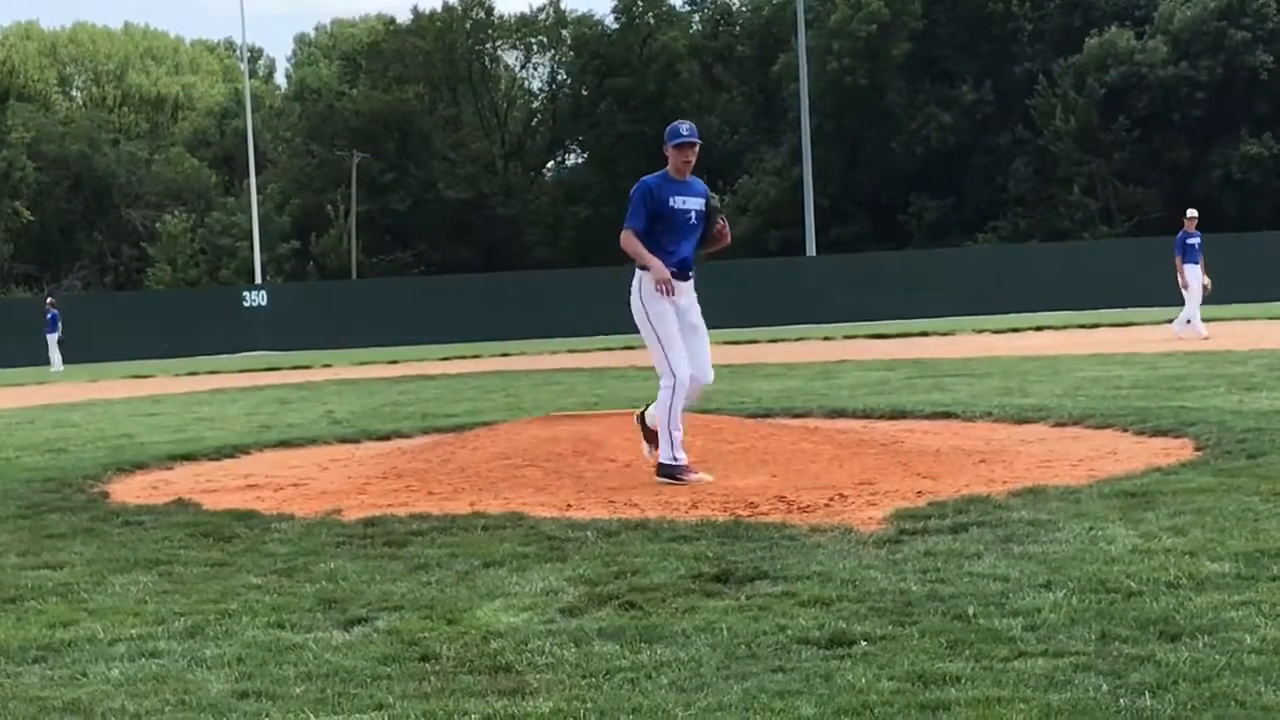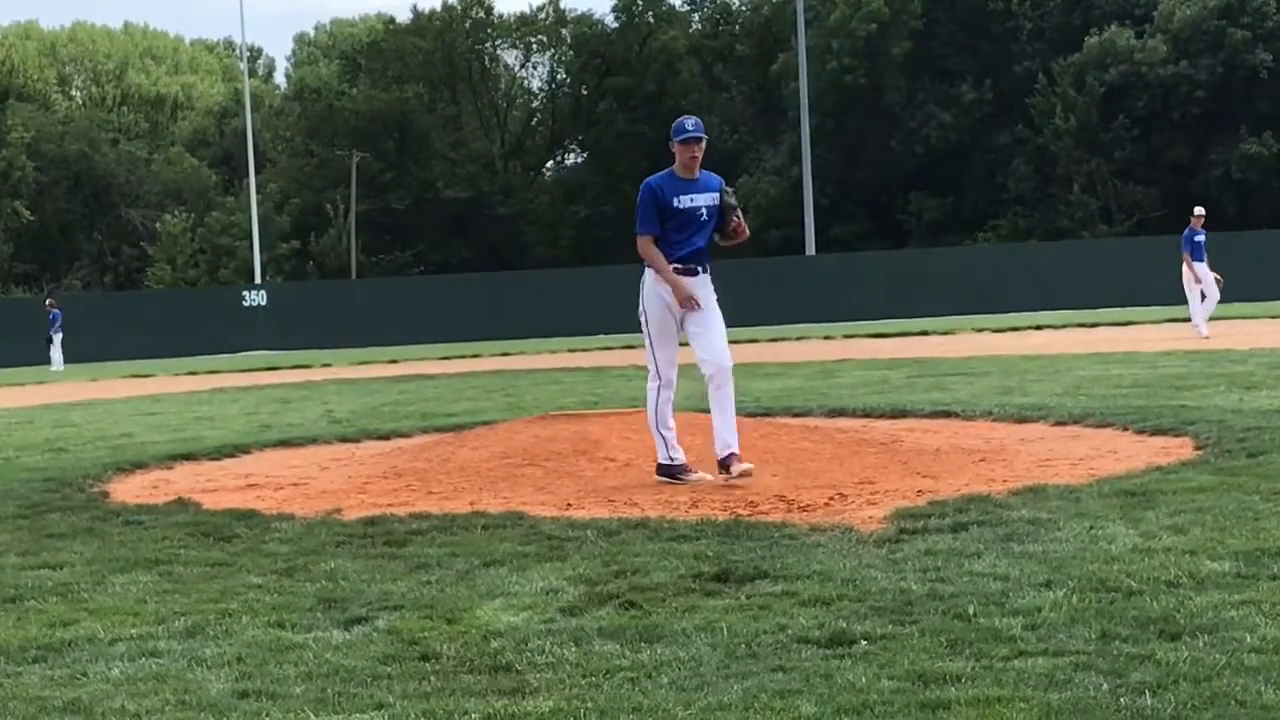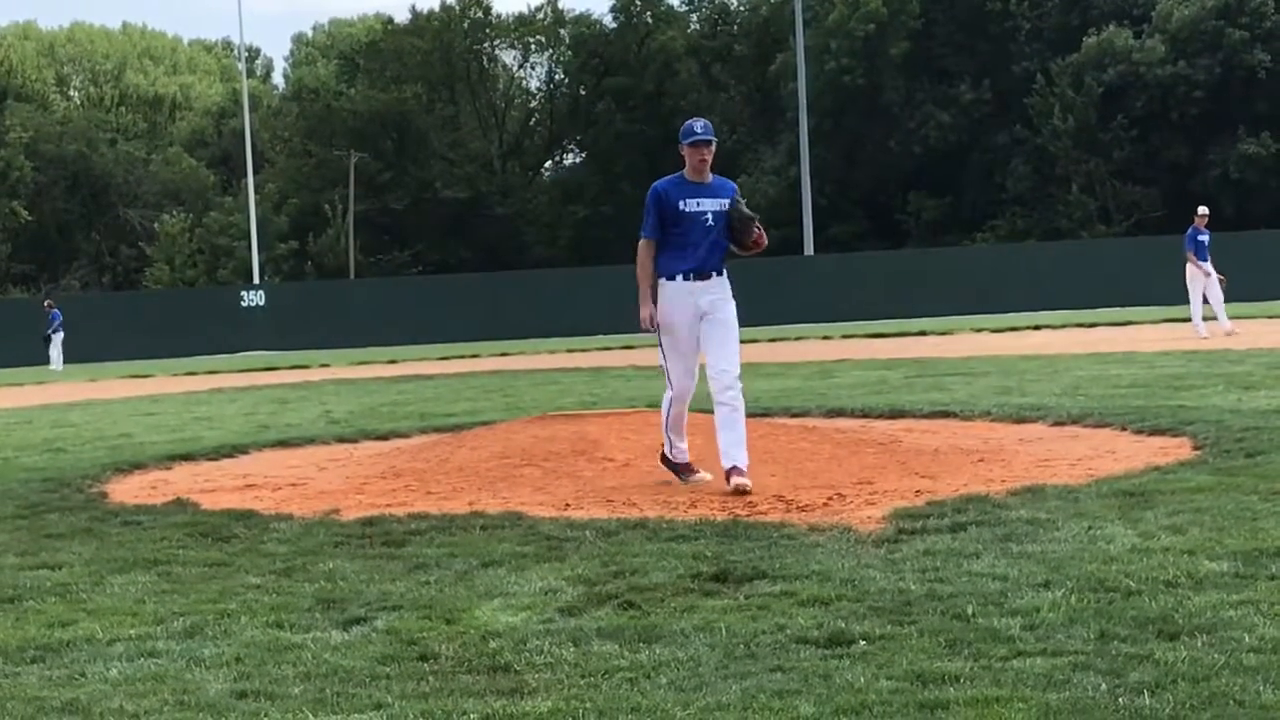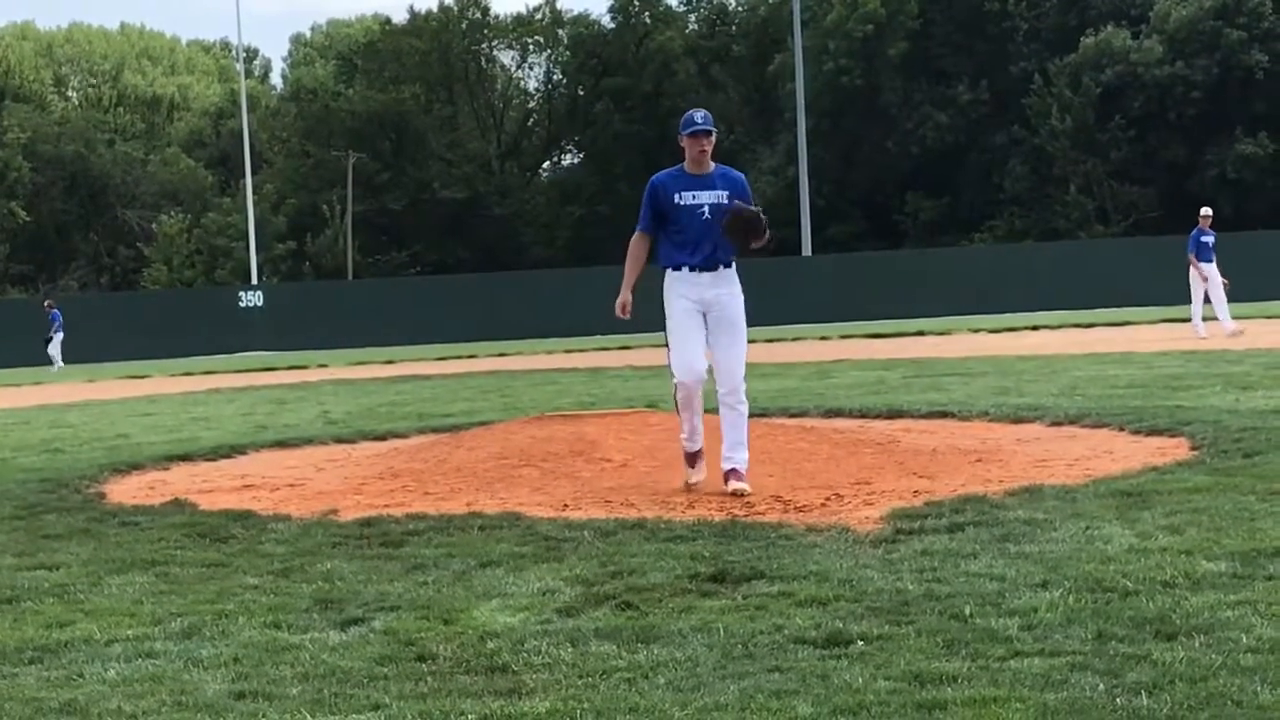
dt=0.2s
person 1, frame 1
left shoulder: (701, 191)
right shoulder: (649, 187)
right elbow: (627, 237)
left wrist: (721, 237)
right wrist: (654, 265)
left hip: (685, 291)
right hip: (652, 290)
left knee: (701, 375)
right knee: (678, 375)
left ankle: (652, 420)
right ankle: (670, 461)
person 1, frame 2
left shoulder: (716, 184)
right shoulder: (655, 187)
left elbow: (720, 237)
right elbow: (644, 244)
left wrist: (739, 233)
right wrist: (676, 284)
left hip: (701, 284)
right hip: (661, 287)
left knee: (720, 364)
right knee: (663, 377)
left ankle: (728, 454)
right ankle: (669, 460)
person 1, frame 3
left shoulder: (729, 191)
right shoulder: (662, 191)
left elbow: (735, 244)
right elbow: (646, 248)
left wrist: (755, 244)
right wrist: (645, 302)
left hip: (718, 291)
right hip: (674, 293)
left knee: (727, 380)
right knee: (680, 386)
left ankle: (735, 467)
right ankle: (674, 455)
person 1, frame 4
left shoulder: (734, 181)
right shoulder: (661, 184)
right elbow: (642, 238)
left wrist: (757, 235)
right wrist: (626, 288)
left hip: (725, 284)
right hip: (681, 286)
left knee: (732, 381)
right knee: (689, 374)
left ankle: (734, 466)
right ankle: (692, 446)
